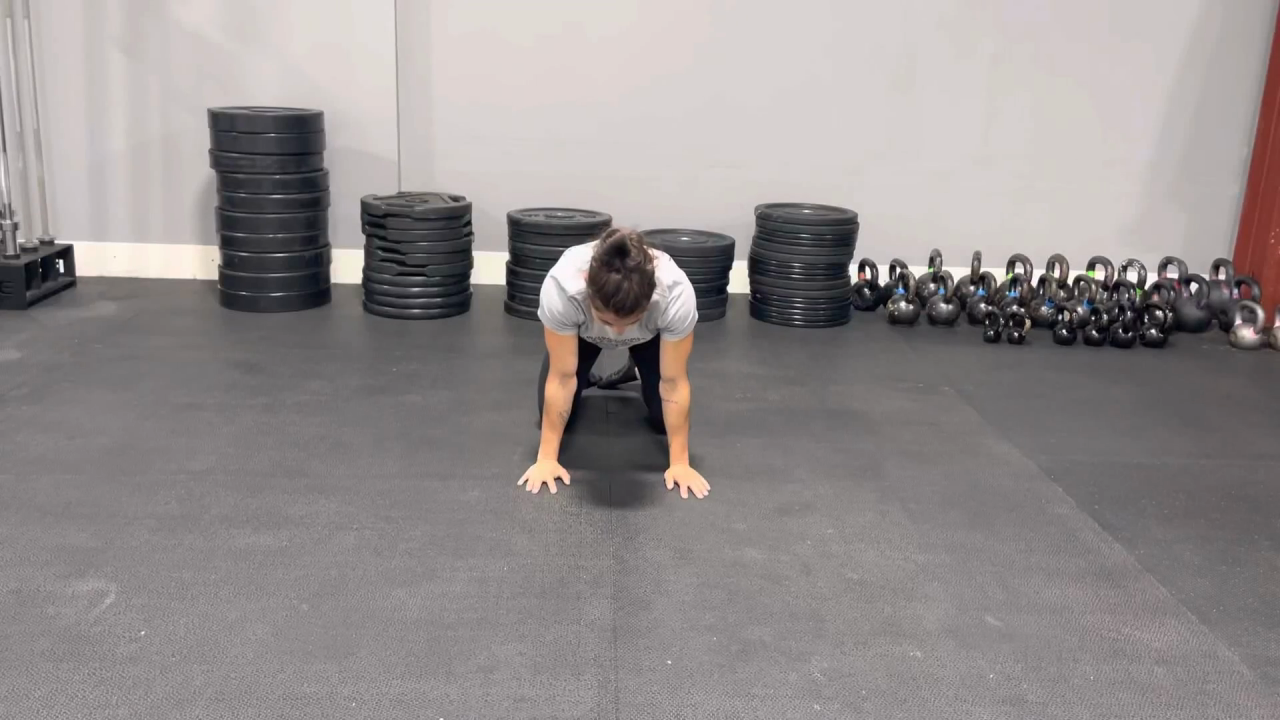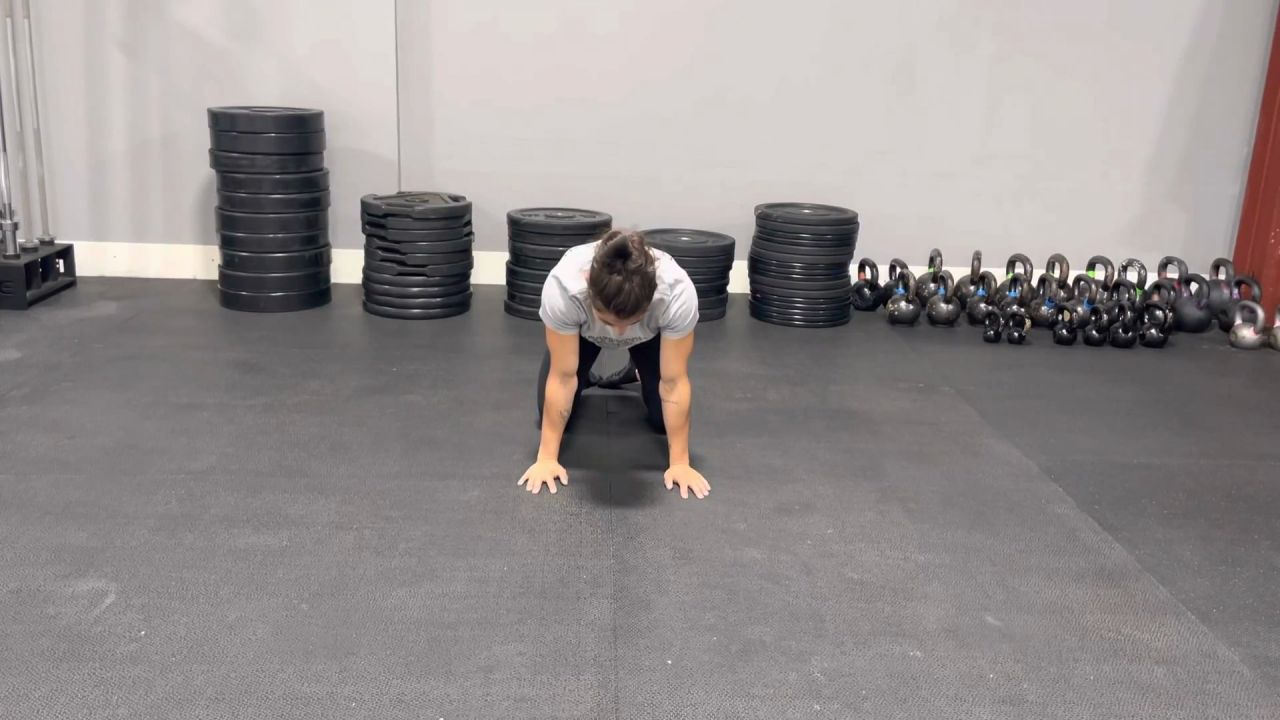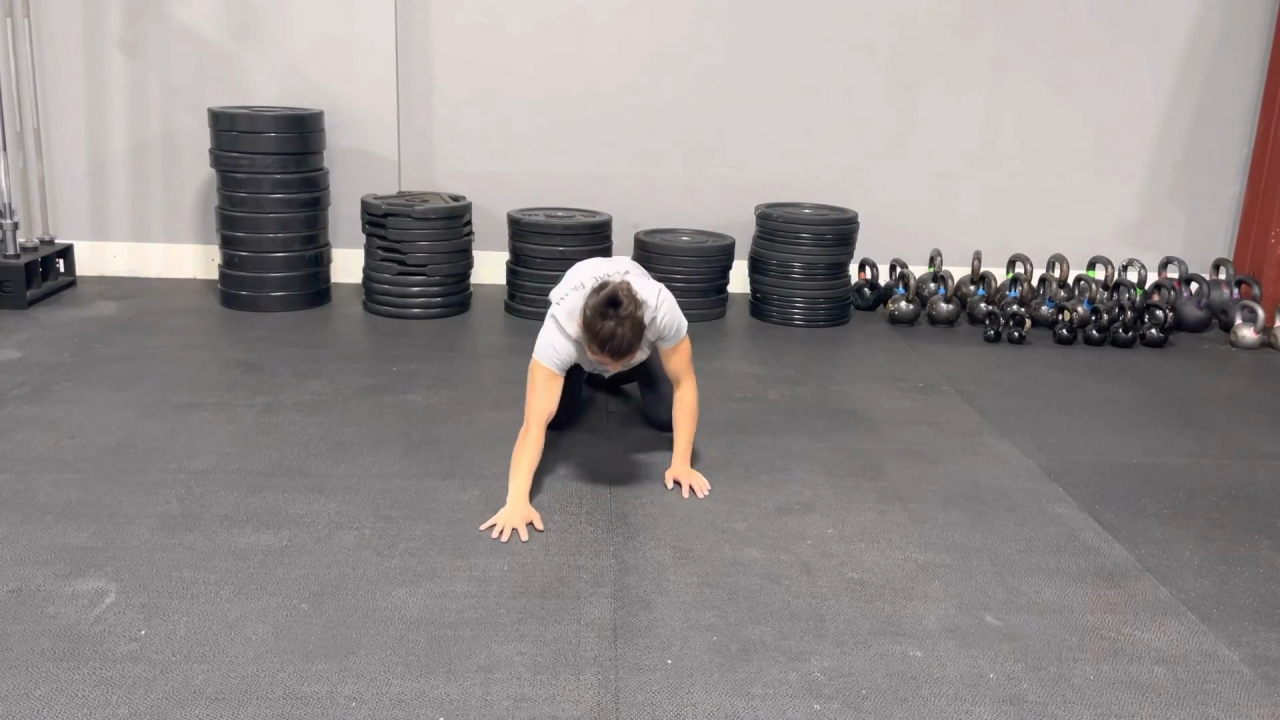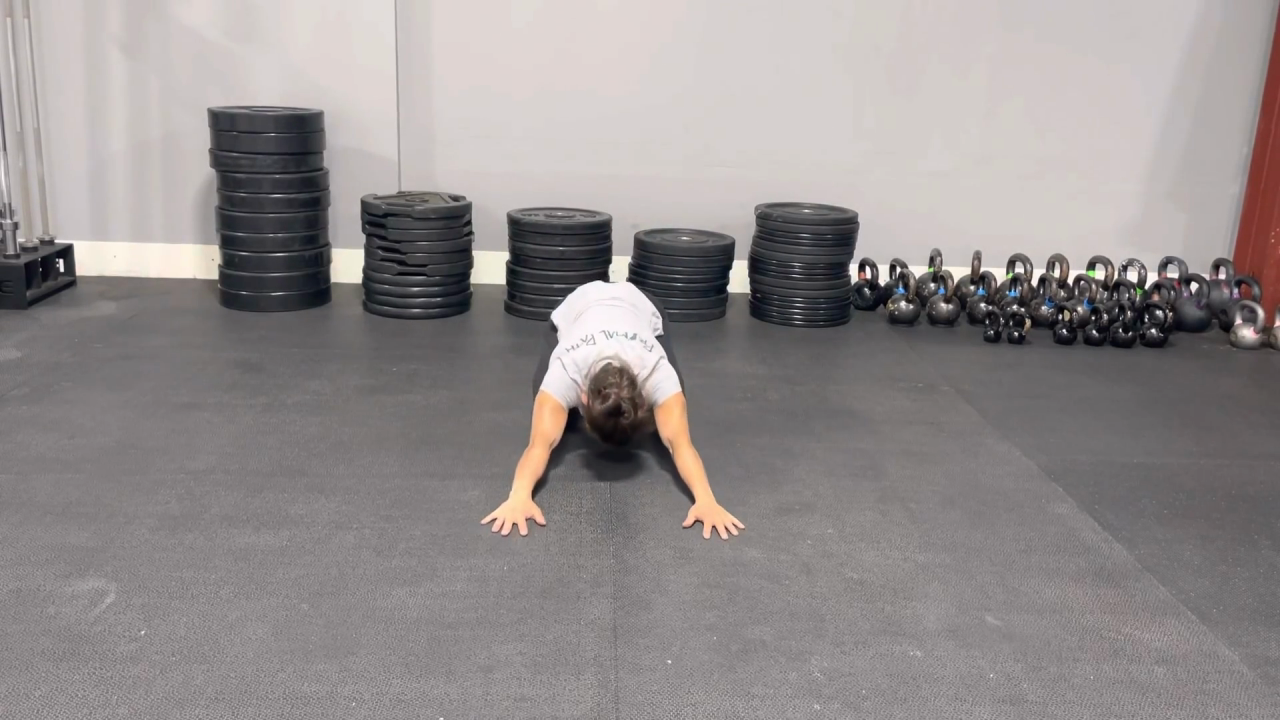
dt=1s
person 1, frame 1
left shoulder: (676, 294)
right shoulder: (560, 287)
left elbow: (674, 382)
right elbow: (561, 377)
left wrist: (680, 463)
right wrist: (547, 458)
left hip: (650, 334)
right hip: (581, 331)
left knee: (664, 420)
right knee: (552, 413)
left ankle: (641, 372)
right ankle: (585, 378)
person 1, frame 2
left shoulder: (678, 292)
right shoulder: (562, 286)
left elbow: (674, 381)
right elbow: (562, 376)
left wrist: (680, 462)
right wrist: (547, 458)
right hip: (582, 330)
left knee: (662, 418)
right knee: (551, 410)
left ankle: (639, 372)
right ankle: (586, 377)
person 1, frame 3
left shoulder: (660, 309)
right shoulder: (560, 327)
left elbow: (684, 385)
right elbow: (535, 424)
left wrist: (682, 464)
right wrist: (516, 501)
right hip: (573, 308)
left knee: (665, 416)
right knee: (557, 416)
left ankle: (633, 372)
right ankle: (584, 373)
person 1, frame 4
left shoulder: (656, 372)
right shoulder: (568, 371)
left elbow: (679, 443)
right elbow: (540, 443)
left wrist: (706, 500)
right wrist: (519, 497)
left hip: (640, 307)
right hip: (576, 308)
left knee: (671, 407)
right knee: (550, 408)
